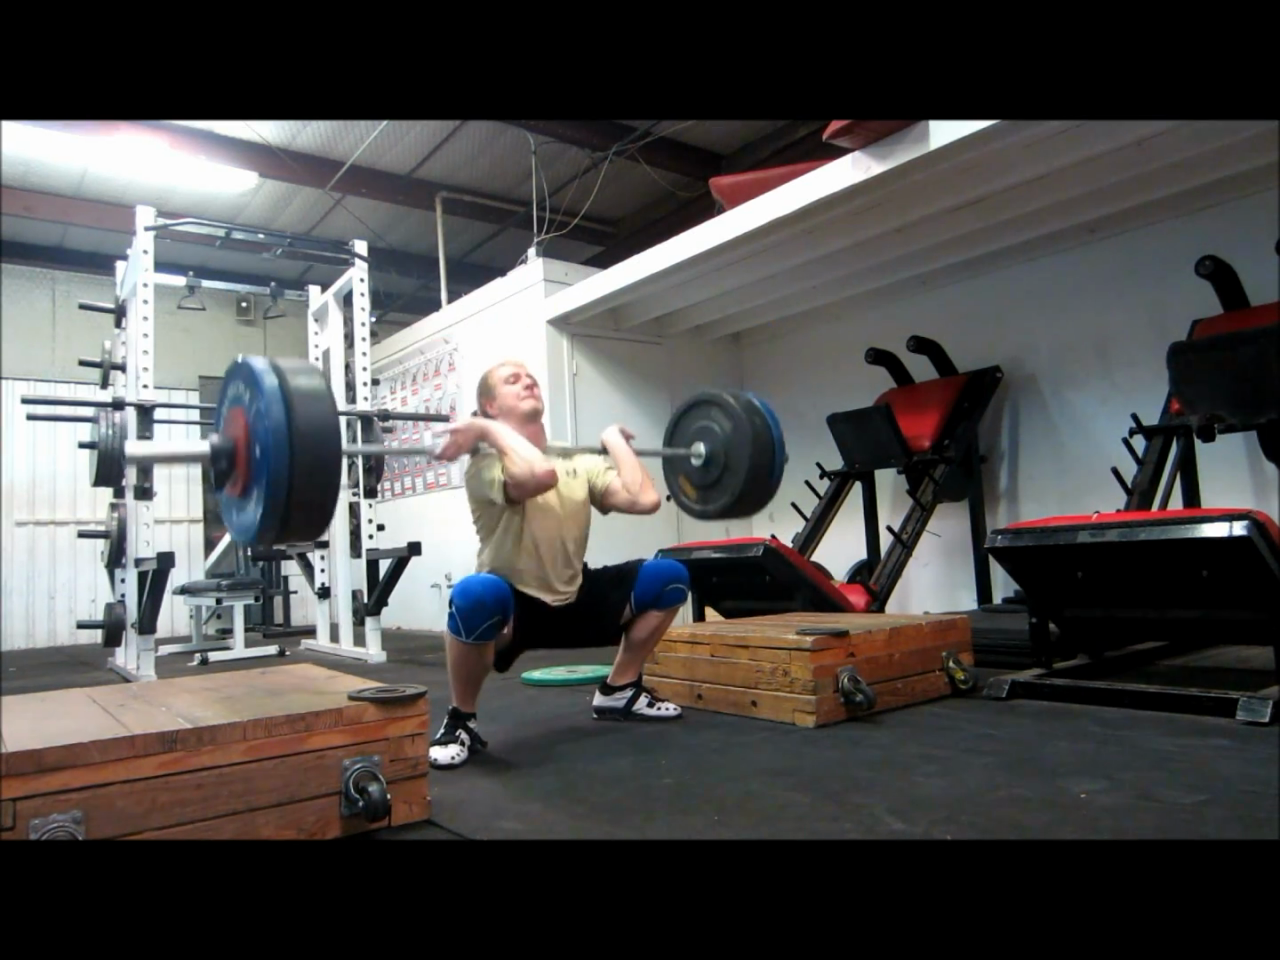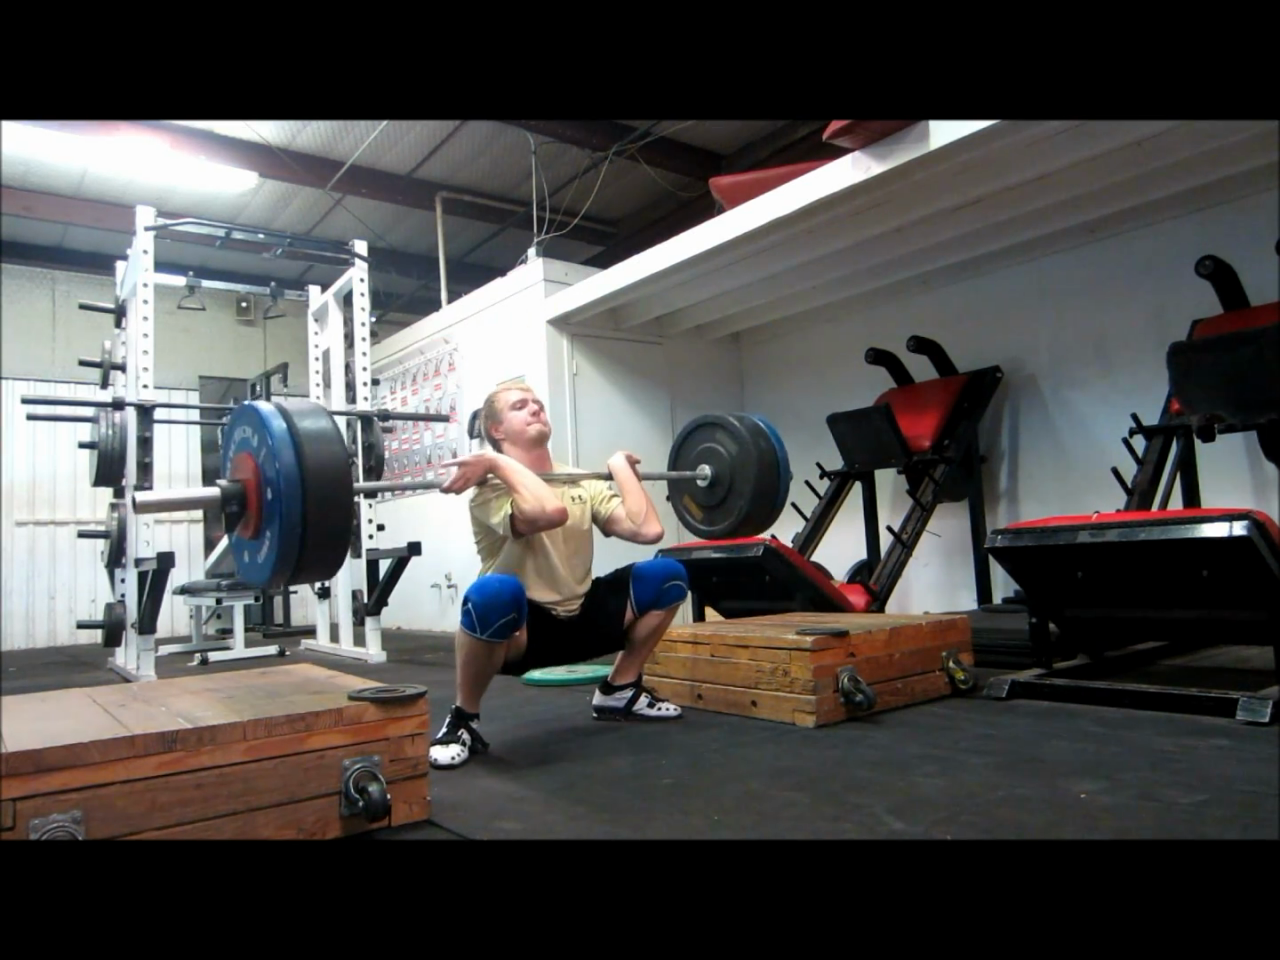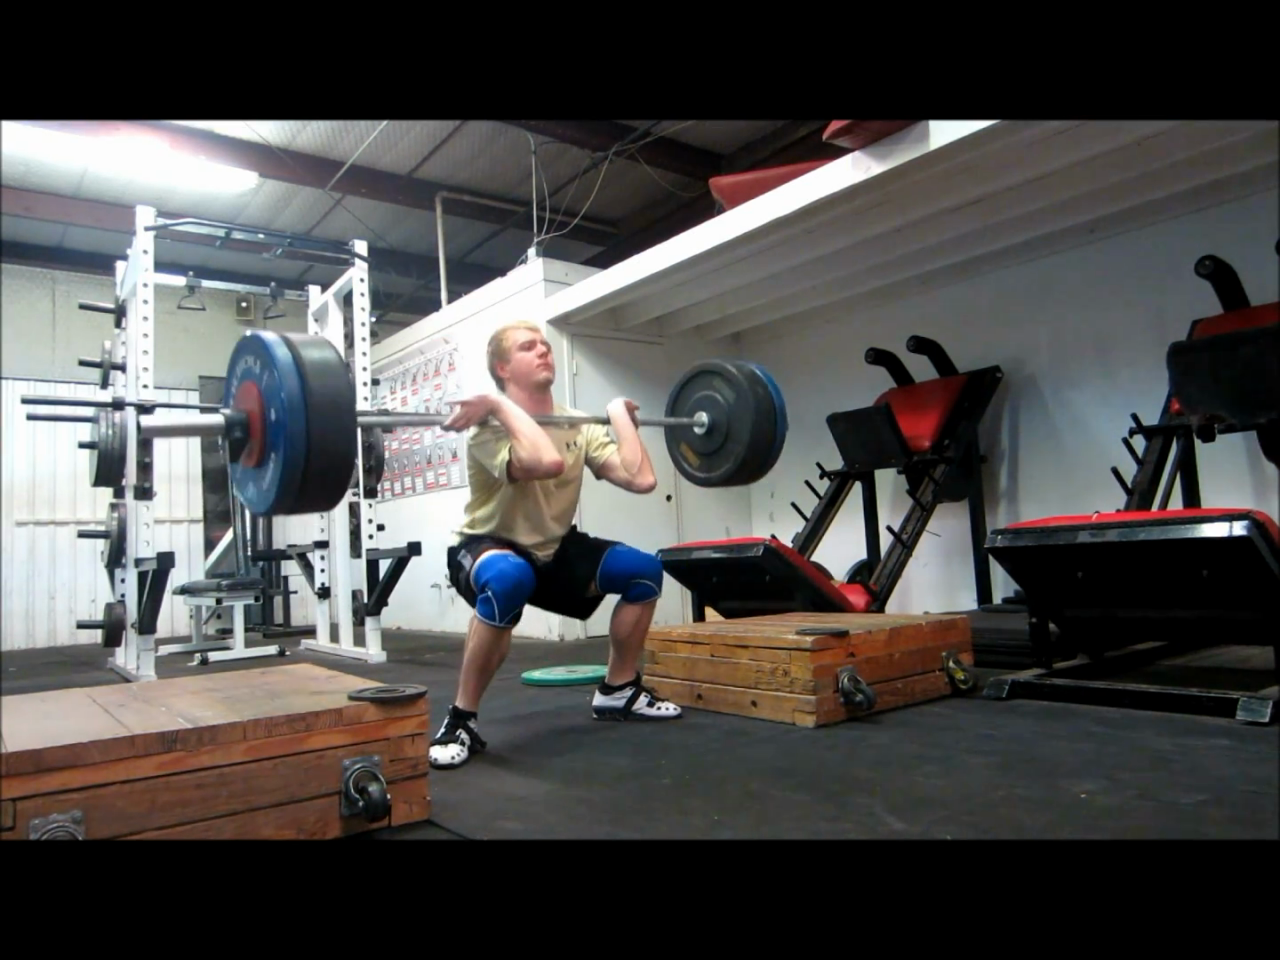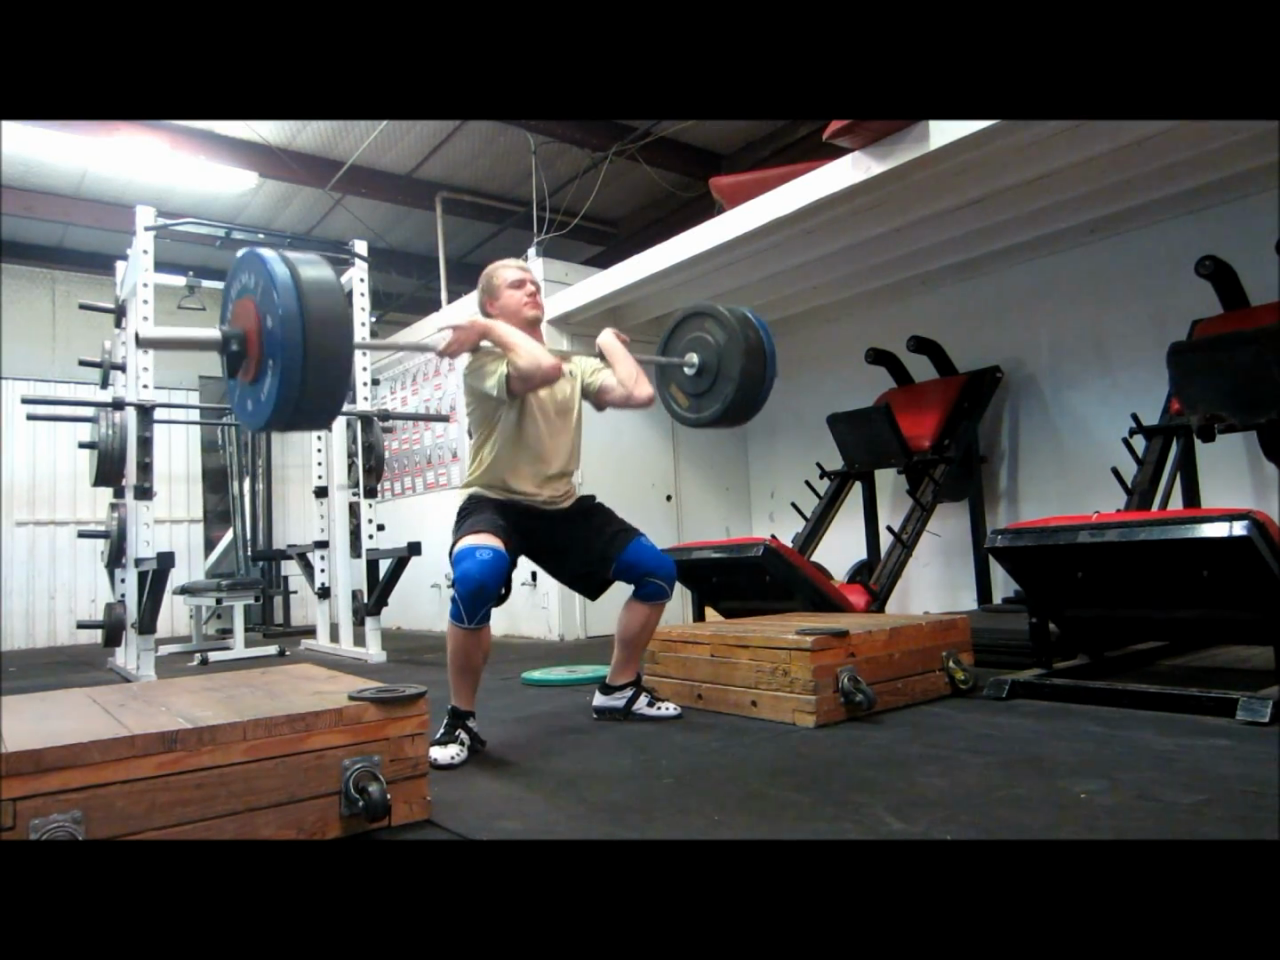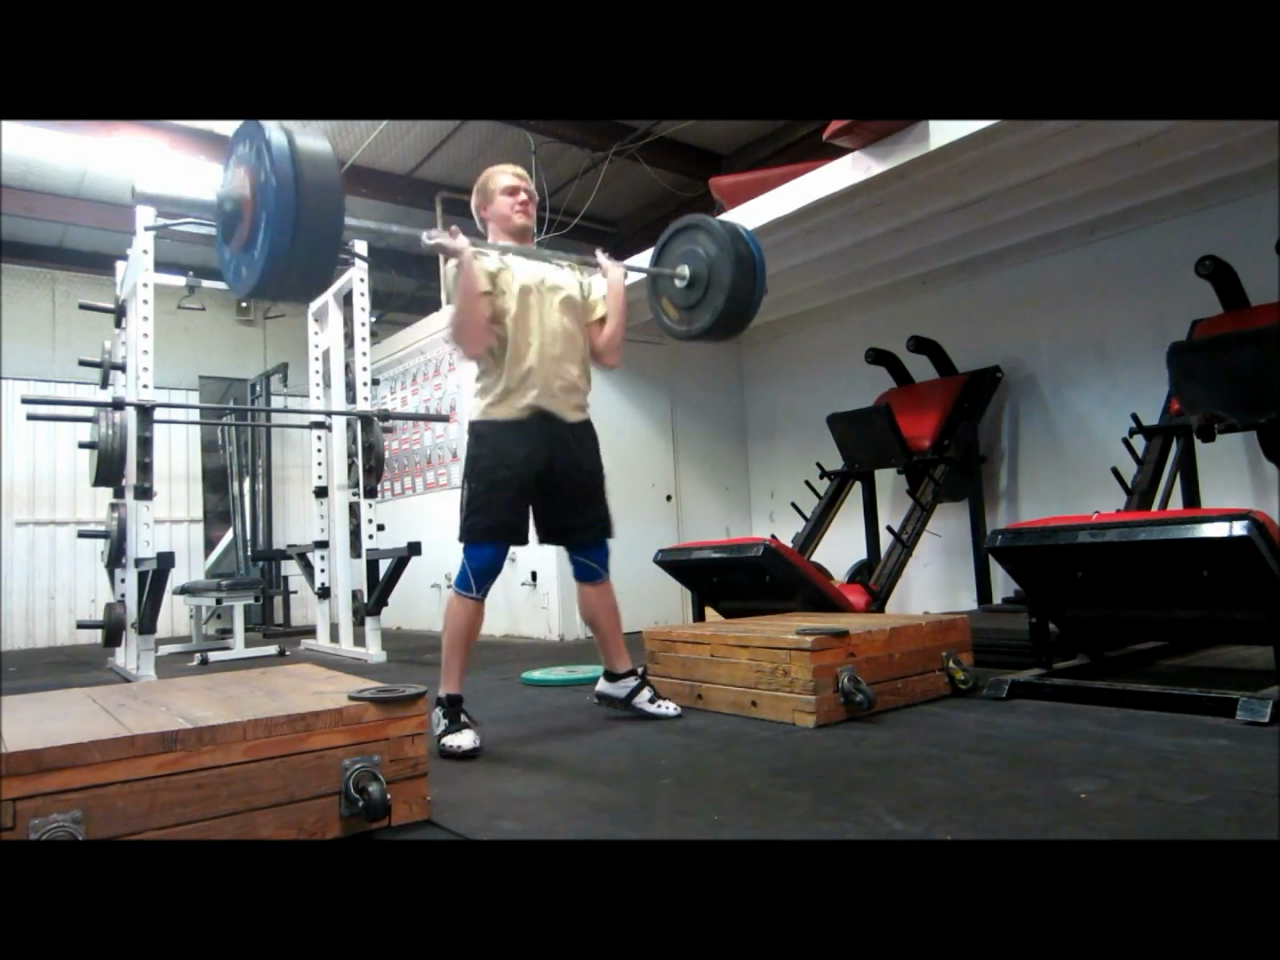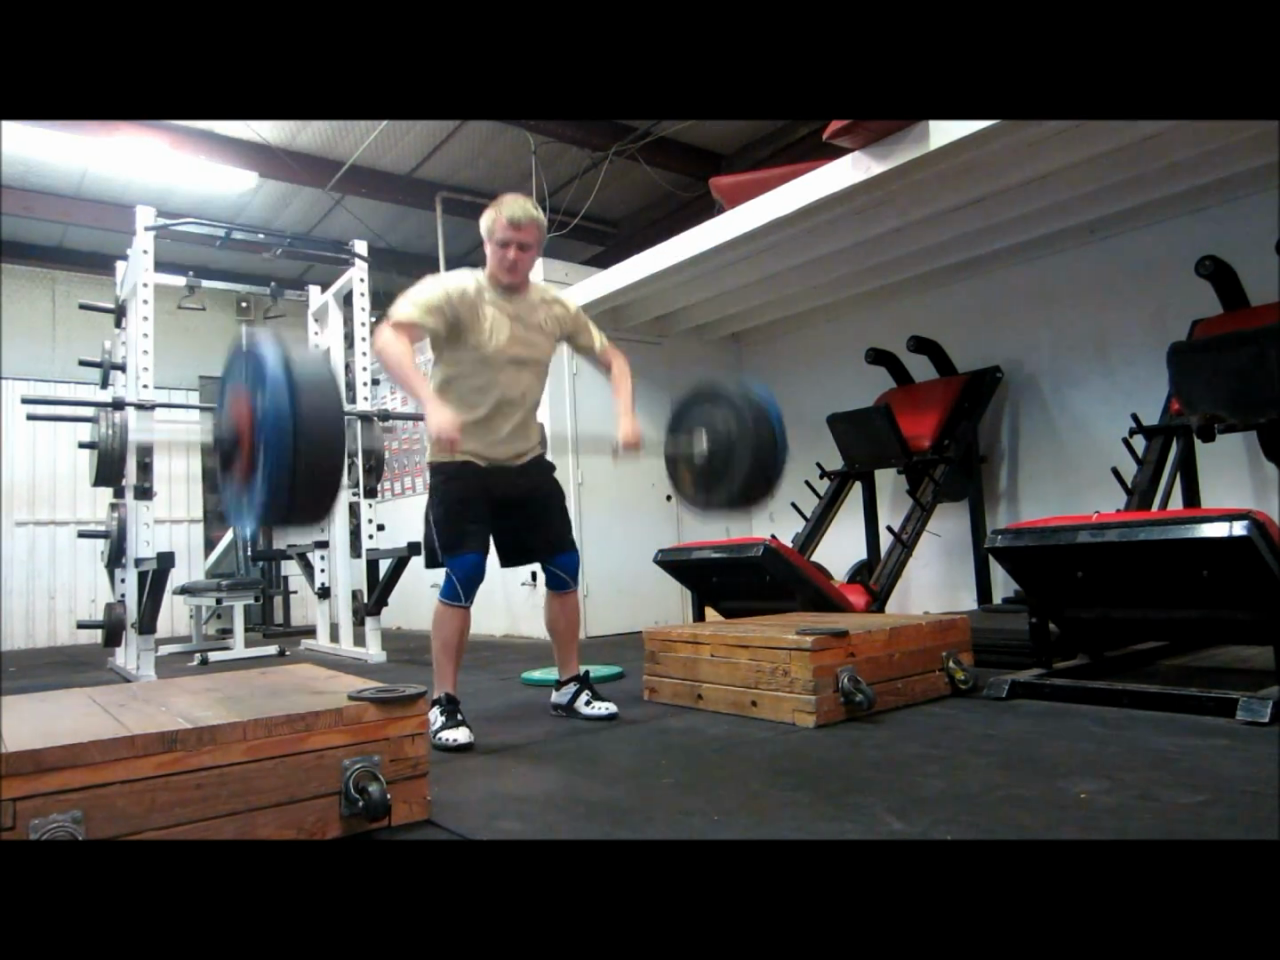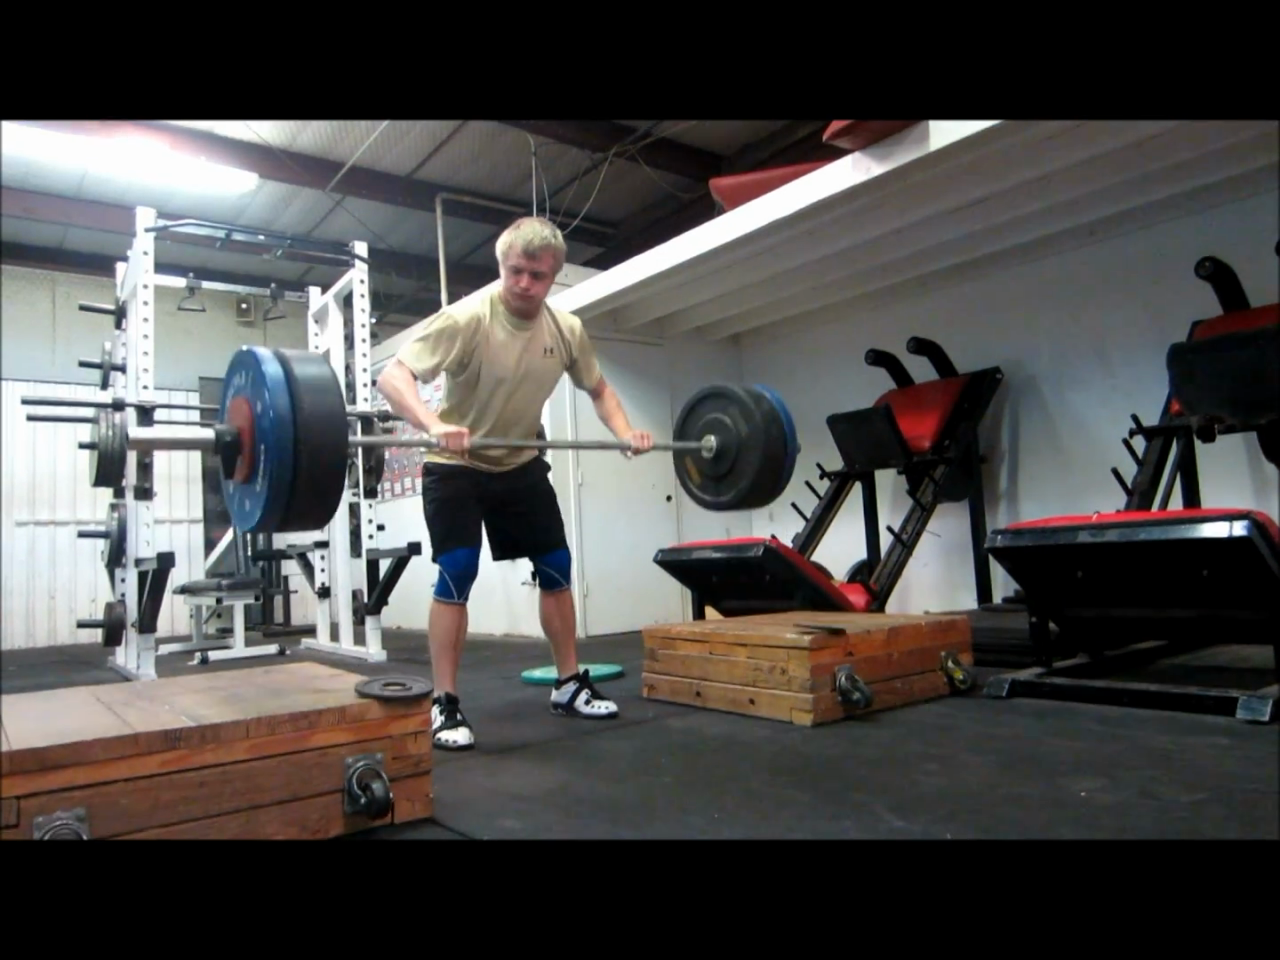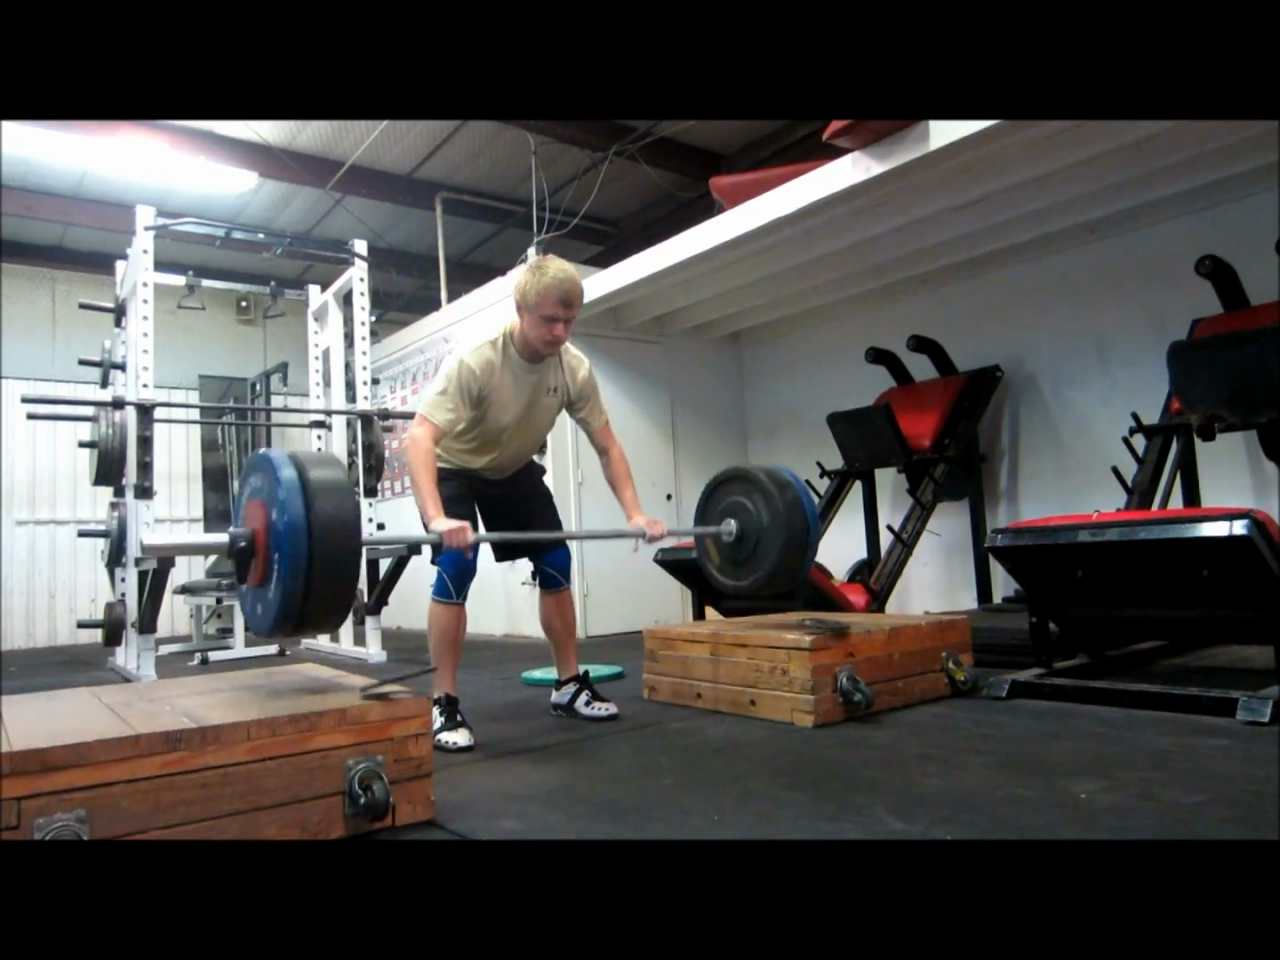
dt=0.4s
person 1, frame 1
left shoulder: (581, 464)
right shoulder: (490, 460)
left elbow: (645, 499)
right elbow: (540, 474)
left wrist: (616, 440)
right wrist: (489, 431)
left hip: (570, 596)
right hip: (508, 593)
left knee: (670, 577)
right knee: (474, 597)
left ankle: (618, 690)
right ankle: (460, 722)
person 1, frame 2
left shoulder: (585, 484)
right shoulder: (493, 492)
left elbow: (648, 530)
right elbow: (550, 512)
left wrist: (621, 468)
right wrist: (498, 460)
left hip: (577, 617)
right hip: (515, 625)
left knee: (669, 575)
right knee: (493, 592)
left ankle: (620, 690)
right ankle: (462, 722)
person 1, frame 3
left shoulder: (580, 427)
right shoulder: (493, 430)
left elbow: (642, 479)
right elbow: (547, 462)
left wrist: (620, 416)
right wrist: (498, 402)
left hip: (553, 551)
right hip: (489, 549)
left knee: (643, 571)
right knee: (511, 579)
left ankle: (618, 689)
right ankle: (461, 720)
person 1, frame 4
left shoulder: (576, 364)
right shoulder: (487, 362)
left elbow: (639, 393)
right elbow: (544, 368)
left wrist: (610, 344)
right wrist: (489, 328)
left hip: (562, 505)
right hip: (495, 504)
left knee: (657, 570)
right knee: (476, 579)
left ankle: (619, 689)
right ankle: (460, 721)
person 1, frame 5
left shoulder: (570, 276)
right shoulder: (483, 267)
left elbow: (607, 354)
right elbow: (474, 345)
left wrist: (615, 281)
right wrist: (463, 255)
left hip: (569, 427)
right hip: (504, 425)
left knee: (591, 559)
right knee: (481, 563)
left ankle: (621, 678)
right ankle: (450, 706)
person 1, frame 6
left shoulder: (554, 306)
right shoulder: (455, 292)
left elbow: (610, 356)
right elbow: (387, 337)
left wrist: (625, 415)
right wrist: (432, 405)
left hip: (525, 460)
right hip: (464, 460)
left knee: (563, 566)
right knee: (464, 574)
left ankle: (569, 685)
right ankle: (444, 705)
person 1, frame 7
left shoulder: (567, 330)
right shoulder: (467, 318)
left elbow: (599, 388)
right elbow: (393, 375)
left wrist: (624, 430)
right wrist: (433, 423)
left hip: (519, 464)
right hip: (454, 463)
left knee: (556, 565)
right knee: (458, 569)
left ankle: (569, 684)
right ankle: (444, 704)
person 1, frame 8
left shoulder: (575, 368)
right shoulder: (477, 360)
left elbow: (606, 445)
right elbow: (419, 436)
left wrist: (634, 512)
right wrist: (436, 517)
left hip: (515, 470)
right hip: (454, 467)
left knee: (556, 566)
right knee: (456, 571)
left ankle: (569, 685)
right ankle: (445, 706)
